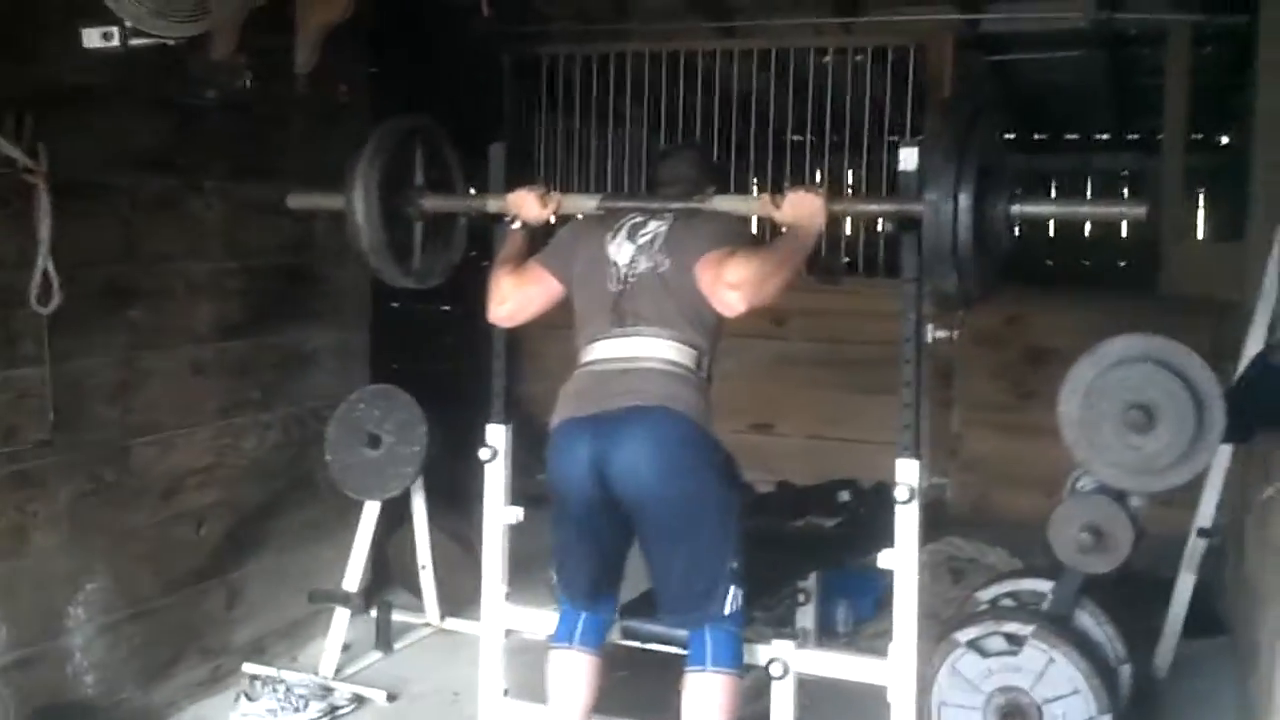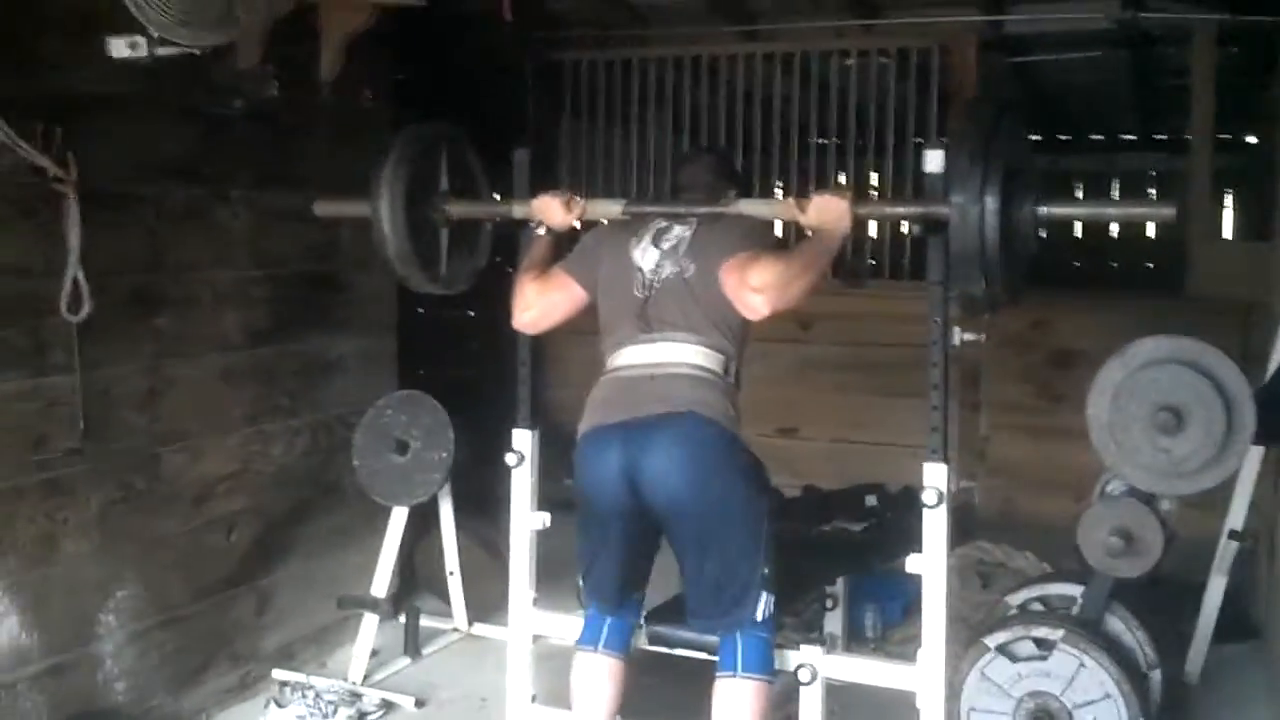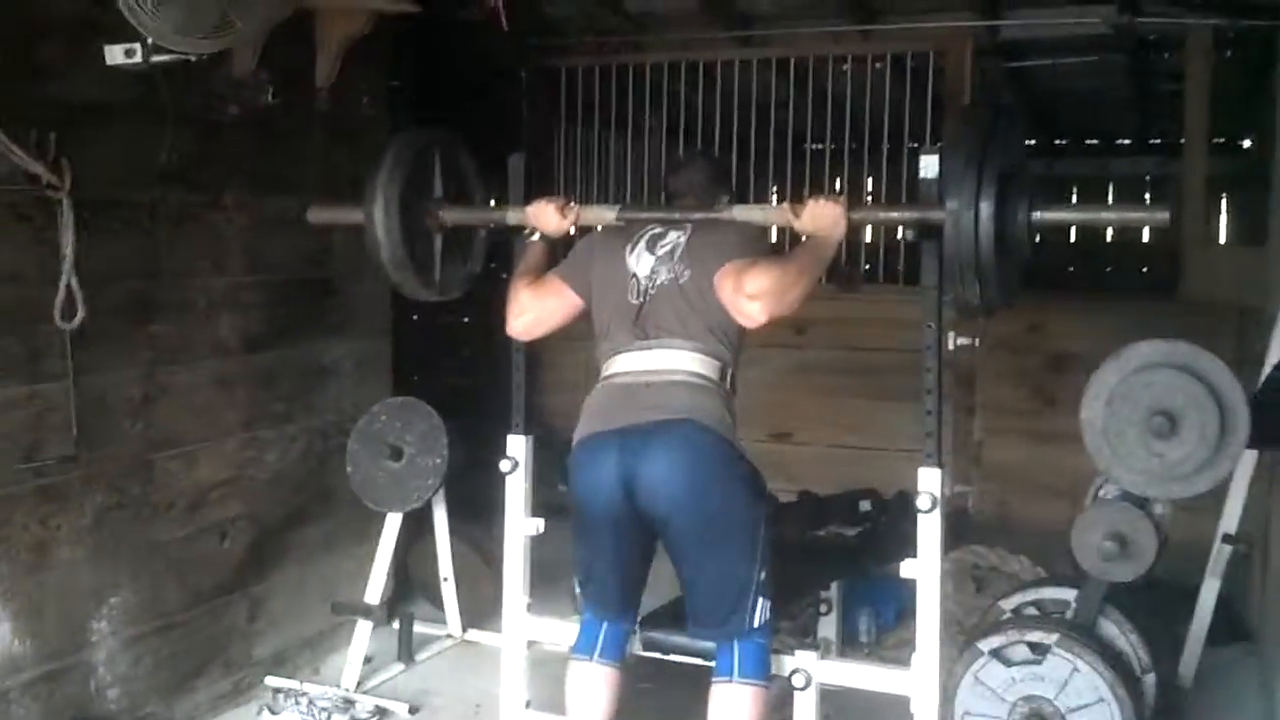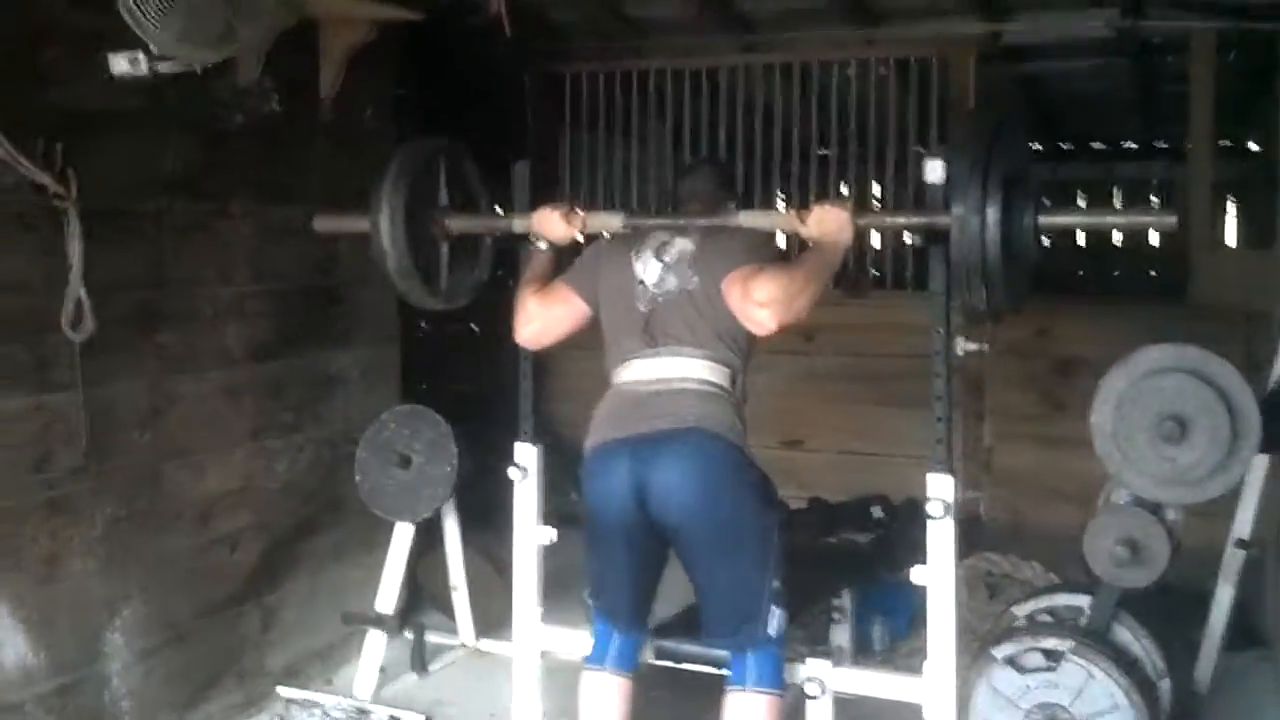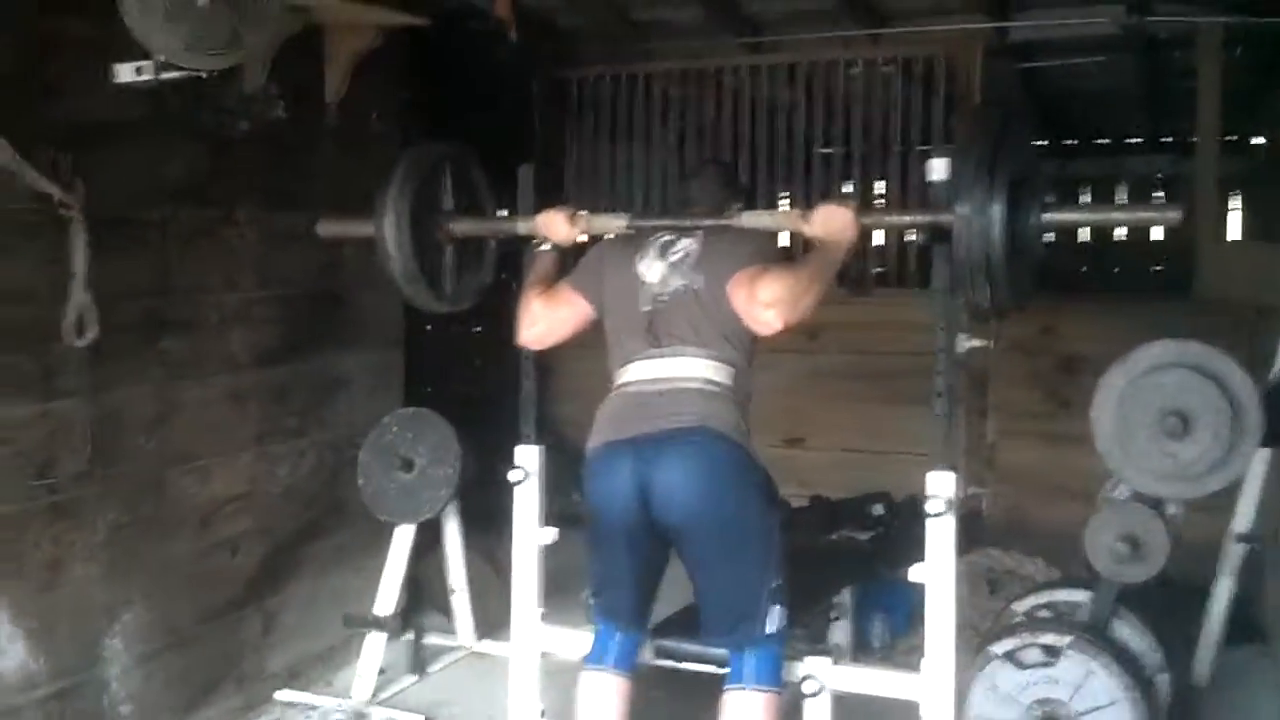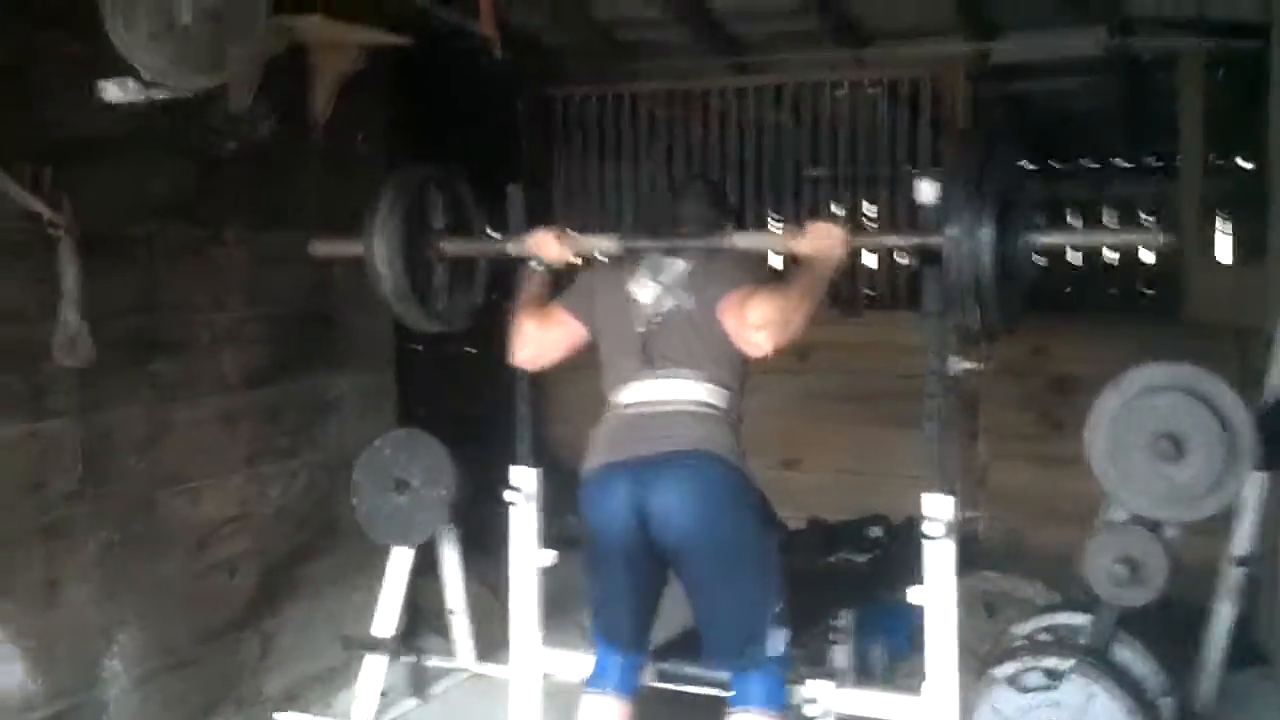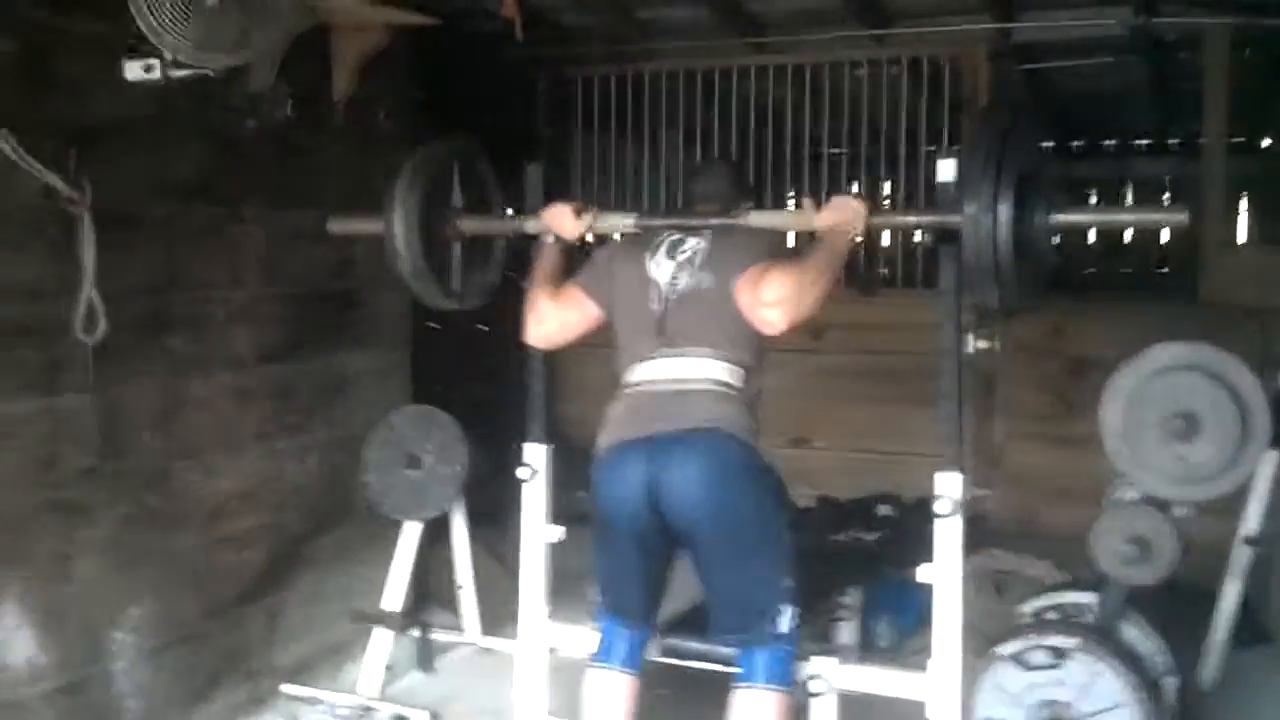
dt=0.1s
person 1, frame 1
left shoulder: (585, 232)
right shoulder: (713, 228)
left elbow: (504, 306)
right elbow: (734, 291)
left wrist: (520, 223)
right wrist: (801, 229)
left hip: (572, 433)
right hip: (664, 434)
left knee: (582, 606)
right knee: (712, 619)
person 1, frame 2
left shoulder: (610, 238)
right shoulder: (737, 230)
left elbow: (528, 312)
right elbow: (758, 293)
left wrist: (546, 229)
right wrist: (827, 232)
left hip: (601, 440)
right hip: (692, 438)
left knee: (607, 611)
right knee: (744, 624)
person 1, frame 3
left shoulder: (604, 244)
right shoulder: (732, 237)
left elbow: (522, 319)
right elbow: (754, 301)
left wrist: (540, 235)
right wrist: (822, 237)
left hip: (597, 447)
right hip: (689, 446)
left knee: (603, 617)
right knee: (740, 631)
person 1, frame 4
left shoulder: (611, 251)
right shoulder: (738, 243)
left elbow: (531, 327)
right elbow: (764, 308)
left wrist: (544, 244)
right wrist: (828, 245)
left hip: (608, 455)
right hip: (700, 453)
left knee: (615, 628)
right knee: (755, 639)
person 1, frame 5
left shoulder: (615, 253)
right shoulder: (742, 244)
left elbow: (533, 328)
right elbow: (769, 309)
left wrist: (549, 245)
right wrist: (831, 244)
left hip: (611, 455)
right hip: (703, 454)
left knee: (615, 629)
right knee: (755, 640)
person 1, frame 6
left shoulder: (607, 275)
right shoulder: (733, 266)
left elbow: (527, 349)
right elbow: (761, 332)
left wrist: (540, 265)
right wrist: (821, 262)
left hip: (608, 478)
right hip: (700, 476)
left knee: (614, 649)
right knee: (757, 661)
person 1, frame 7
left shoulder: (622, 253)
right shoulder: (751, 242)
left elbow: (541, 328)
right elbow: (775, 308)
left wrist: (555, 241)
right wrist: (837, 236)
left hip: (621, 456)
right hip: (714, 453)
left knee: (621, 627)
right knee: (766, 640)
